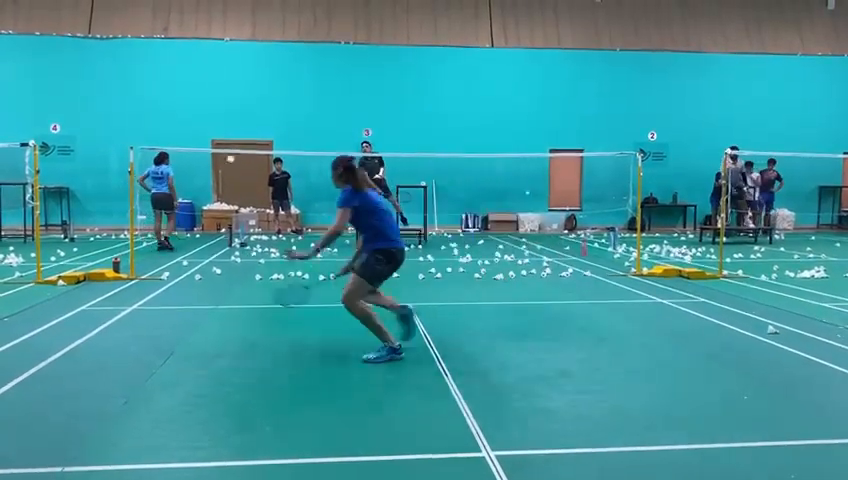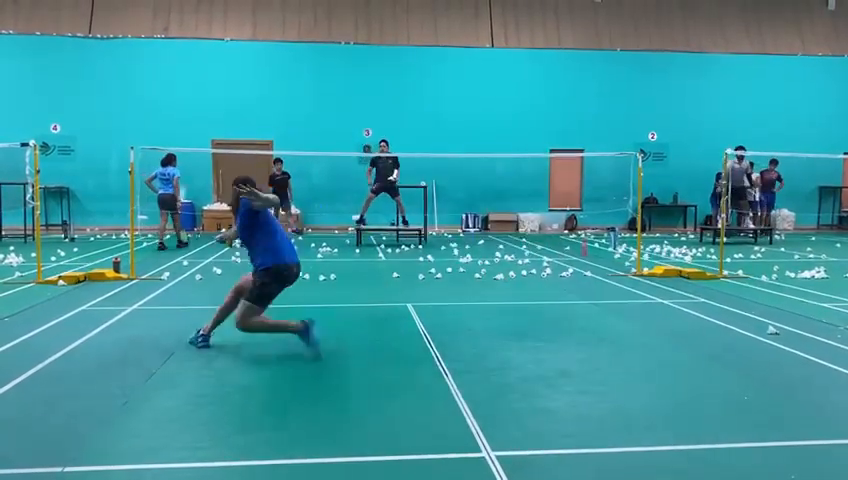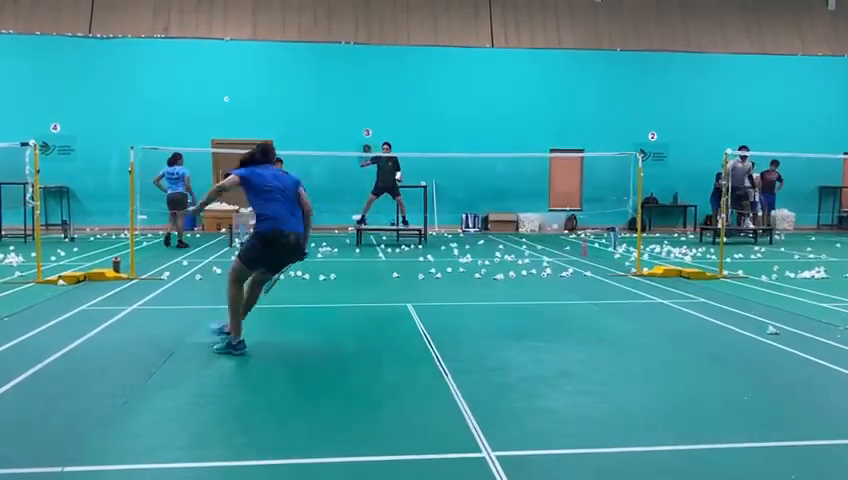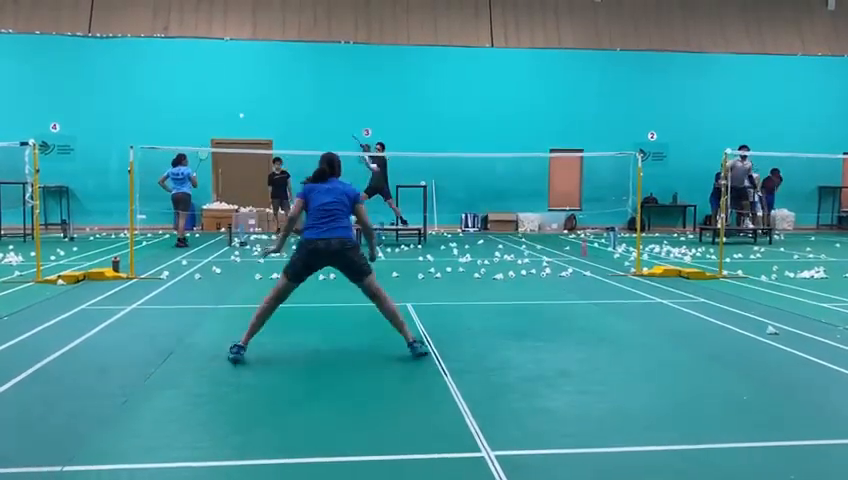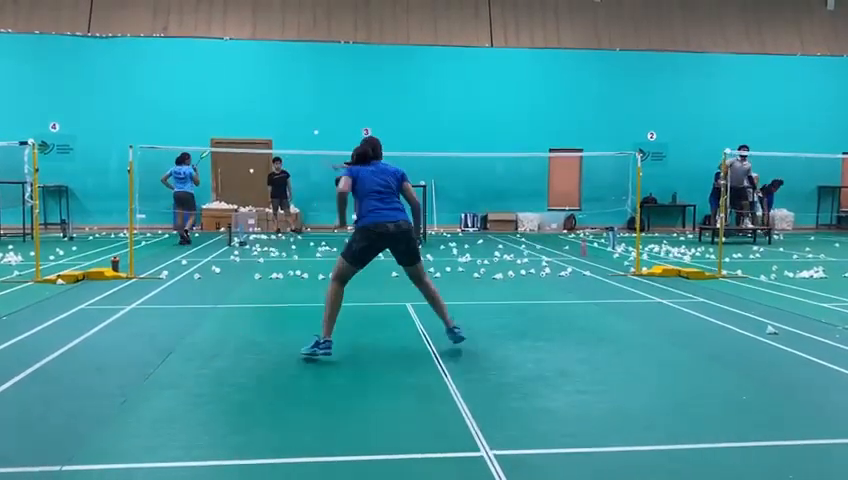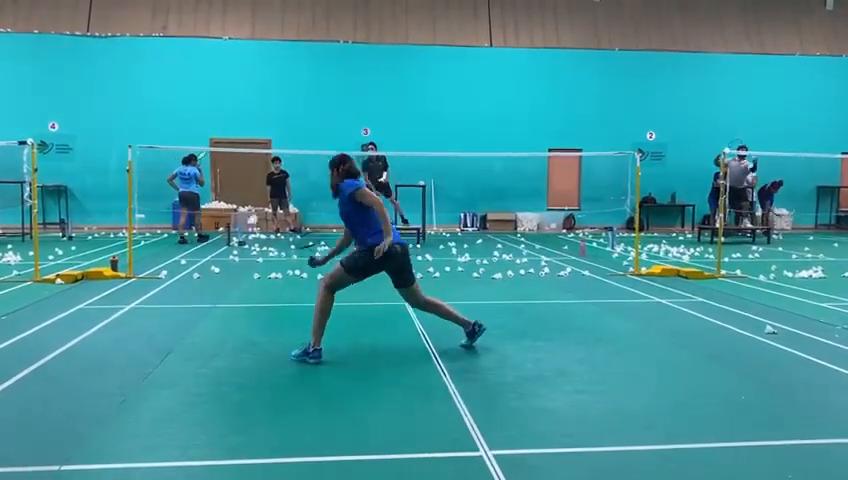
dt=0.3s
person 1, frame 1
left shoulder: (349, 193)
right shoulder: (365, 192)
left elbow: (337, 229)
left wrist: (312, 252)
right wrist: (353, 262)
left hip: (387, 251)
right hip: (387, 249)
left knee: (350, 300)
right knee: (356, 296)
left ankle: (392, 346)
right ankle: (401, 311)
person 1, frame 2
left shoulder: (248, 205)
left elbow: (273, 200)
left wrist: (257, 195)
left hip: (276, 269)
right hip: (288, 266)
left knee: (244, 323)
right knee: (240, 290)
left ankle: (302, 327)
right ankle: (208, 331)
person 1, frame 3
left shoulder: (247, 172)
right shoulder: (289, 177)
left elbow: (222, 186)
right elbow: (307, 209)
left wrist: (199, 207)
right wrist: (303, 243)
left hip: (270, 234)
right hip: (295, 239)
left knee: (235, 279)
right knee: (256, 281)
left ankle: (235, 340)
right ankle: (232, 330)
person 1, frame 4
left shoulder: (308, 188)
right shoulder: (350, 190)
left elbow: (292, 217)
right elbow: (366, 225)
left wrist: (278, 245)
right wrist: (372, 251)
left hip: (311, 246)
right hip: (343, 245)
left knee: (277, 295)
right knee: (377, 293)
left ankle: (242, 345)
right ankle: (411, 342)
person 1, frame 5
left shoulder: (352, 171)
right shoulder: (395, 170)
left elbow: (342, 191)
right elbow: (415, 203)
left wrist: (342, 220)
right wrist: (416, 232)
left hip: (371, 229)
right hip: (401, 227)
left knee: (337, 280)
right knee: (421, 281)
left ankle: (324, 341)
right ankle: (451, 327)
person 1, frame 6
left shoulder: (349, 186)
right shoulder: (347, 194)
left elbow: (376, 202)
right elbow: (349, 238)
left wrist: (388, 237)
right wrist: (325, 258)
left hip: (378, 250)
right hip: (398, 249)
left knee: (327, 286)
right knee: (418, 301)
left ankle: (314, 349)
right ankle: (470, 327)
